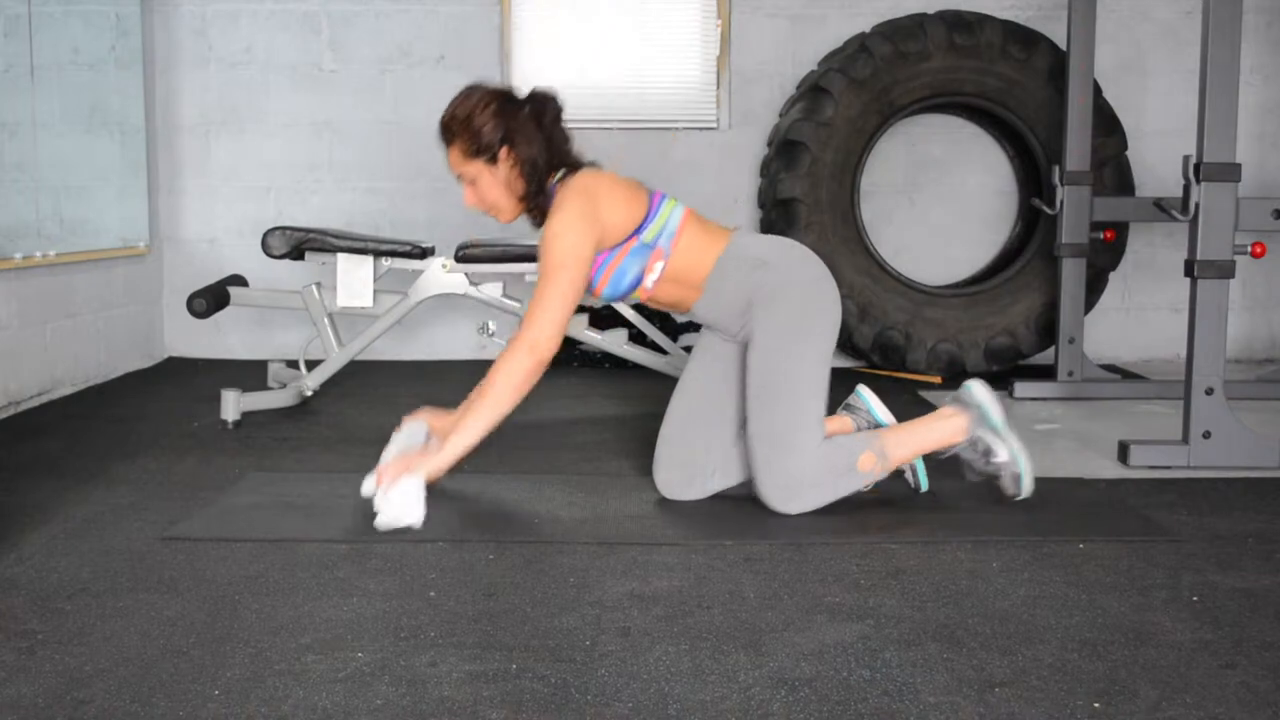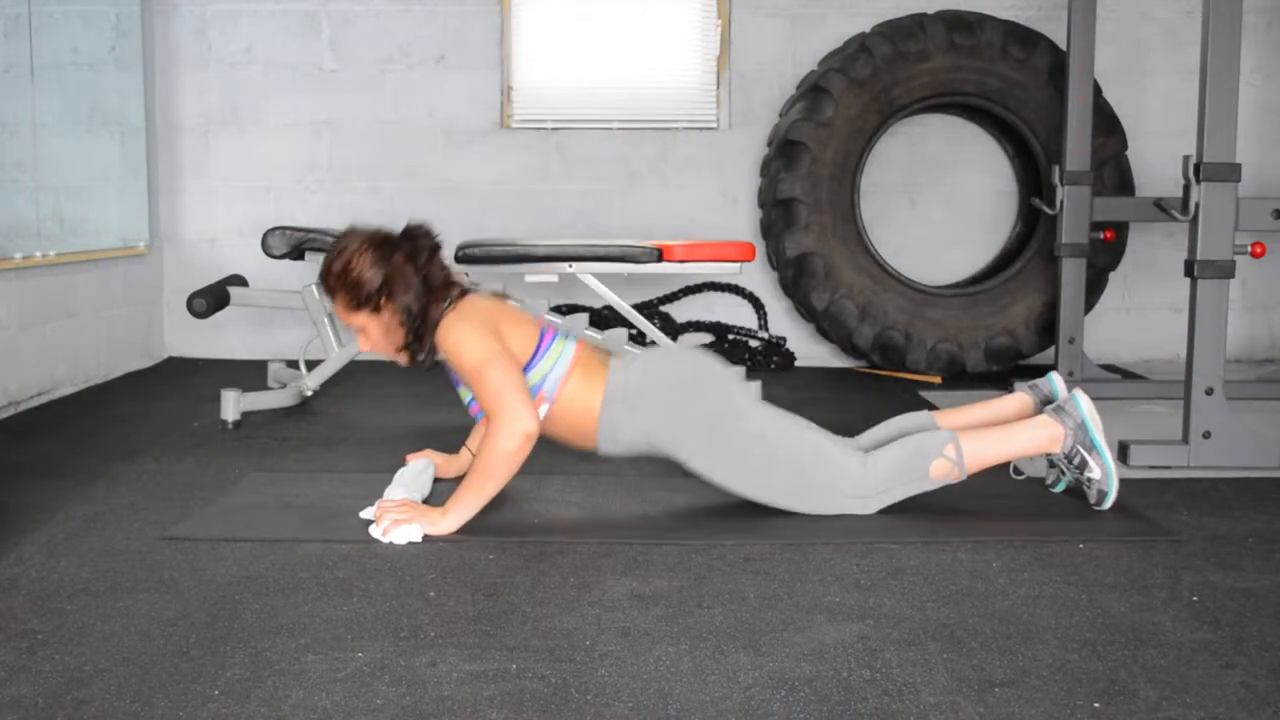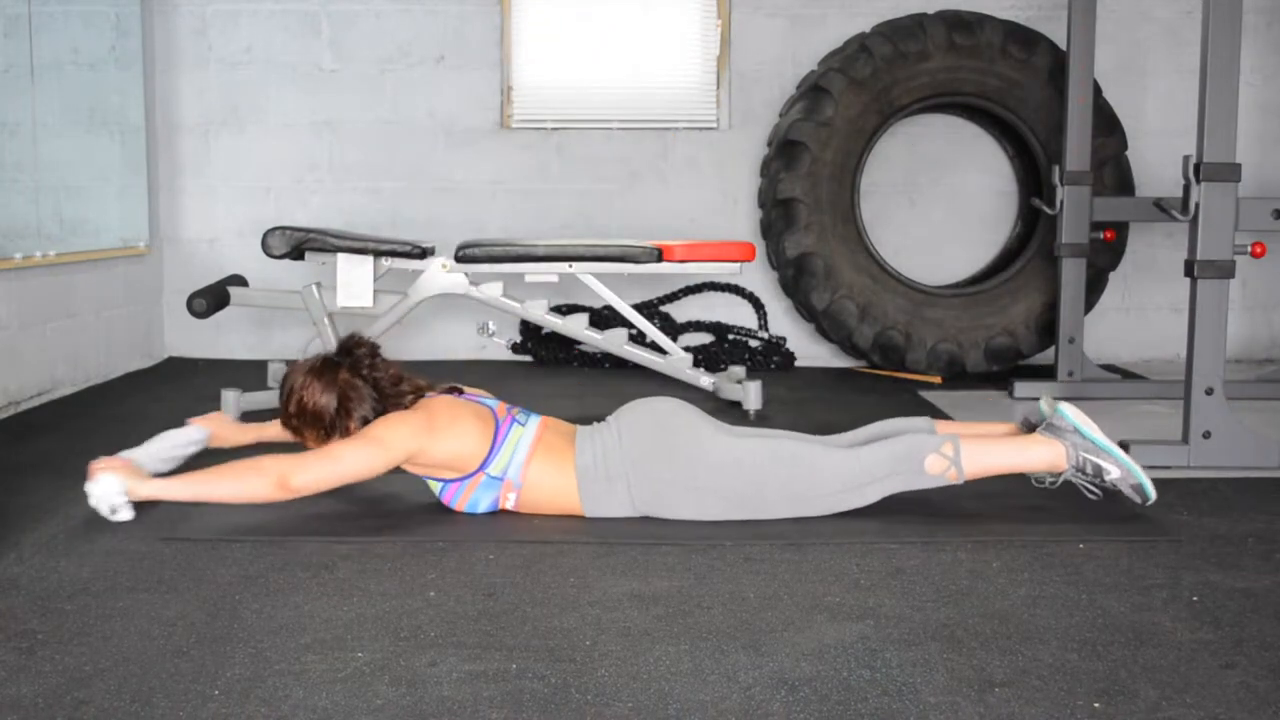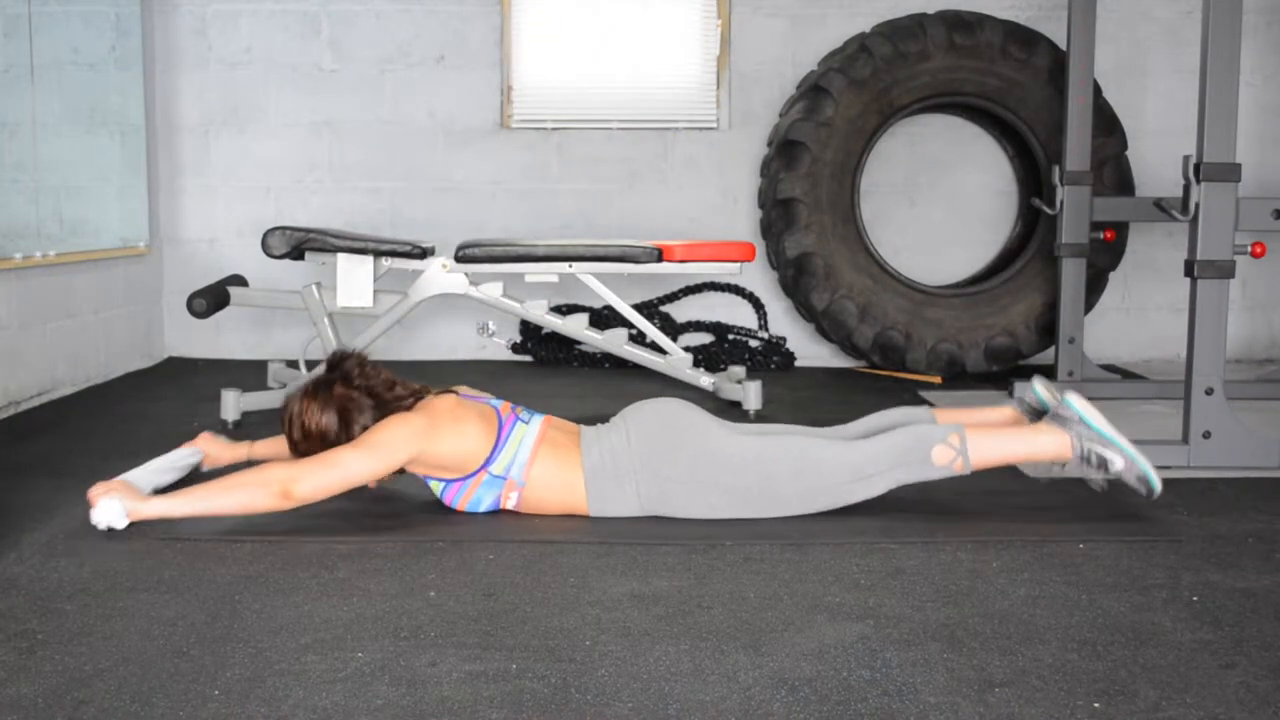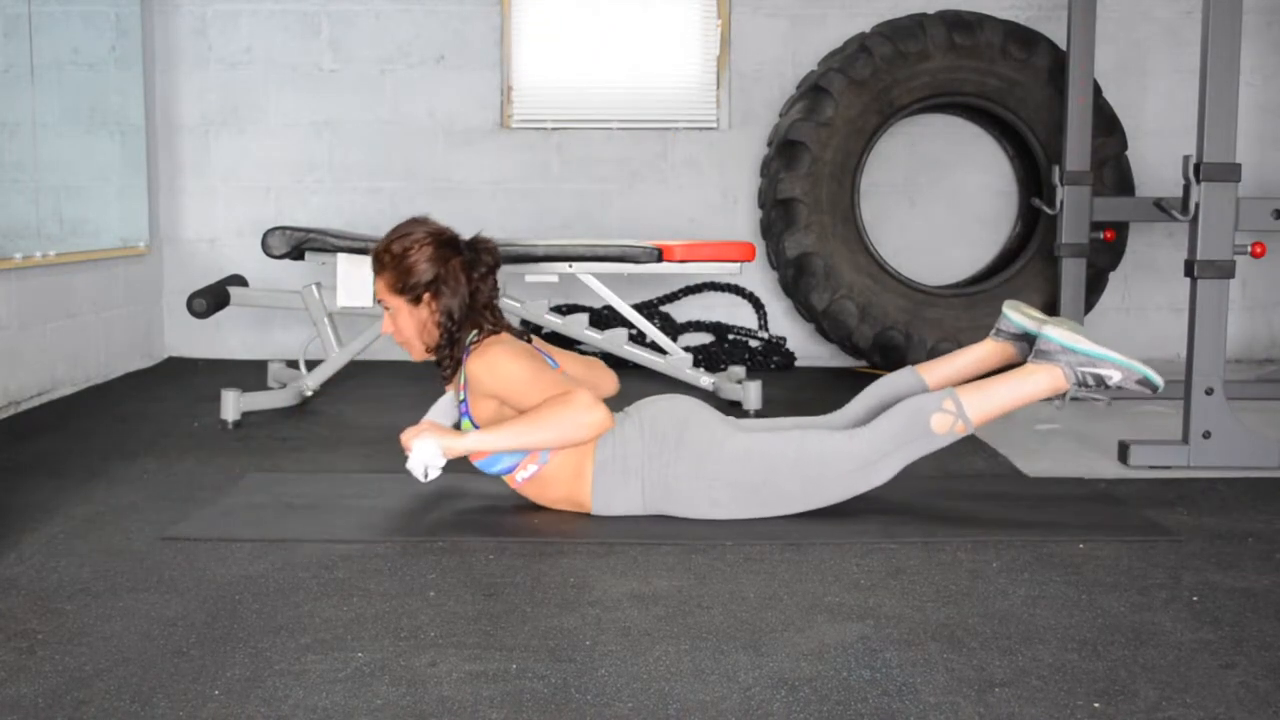
dt=1s
person 1, frame 1
left shoulder: (577, 206)
right shoulder: (563, 205)
left elbow: (537, 347)
right elbow: (537, 331)
left wrist: (446, 451)
right wrist: (465, 414)
left hip: (785, 290)
right hip: (745, 309)
left knee: (788, 490)
right knee: (678, 479)
left ankle: (958, 425)
right ankle: (846, 424)
person 1, frame 2
left shoulder: (453, 328)
right shoulder: (465, 313)
left elbow: (519, 426)
left wrist: (451, 513)
right wrist: (463, 456)
left hip: (676, 404)
right hip: (673, 384)
left knee: (864, 487)
right knee: (854, 454)
left ankle: (1055, 431)
right ankle: (1033, 403)
person 1, frame 3
left shoulder: (405, 433)
right shoulder: (422, 401)
left elbow: (293, 481)
right elbow: (323, 431)
left wrist: (147, 484)
right wrist: (240, 429)
left hip: (654, 469)
right hip: (652, 436)
left knee: (860, 479)
right knee: (845, 454)
left ankle: (1060, 453)
right ankle: (1034, 430)
person 1, frame 4
left shoulder: (409, 431)
right shoulder: (415, 405)
left elbow: (292, 488)
right elbow: (330, 441)
left wrist: (152, 504)
right wrist: (234, 446)
left hip: (659, 466)
right hip: (657, 441)
left knee: (868, 468)
right knee: (848, 444)
left ankle: (1065, 441)
right ankle: (1029, 408)
person 1, frame 5
left shoulder: (488, 362)
right shoulder: (493, 343)
left elbow: (590, 414)
left wrist: (462, 438)
left hip: (675, 468)
right hip: (666, 437)
left knee: (877, 454)
right knee: (849, 432)
left ankle: (1061, 373)
right ankle: (1012, 344)
